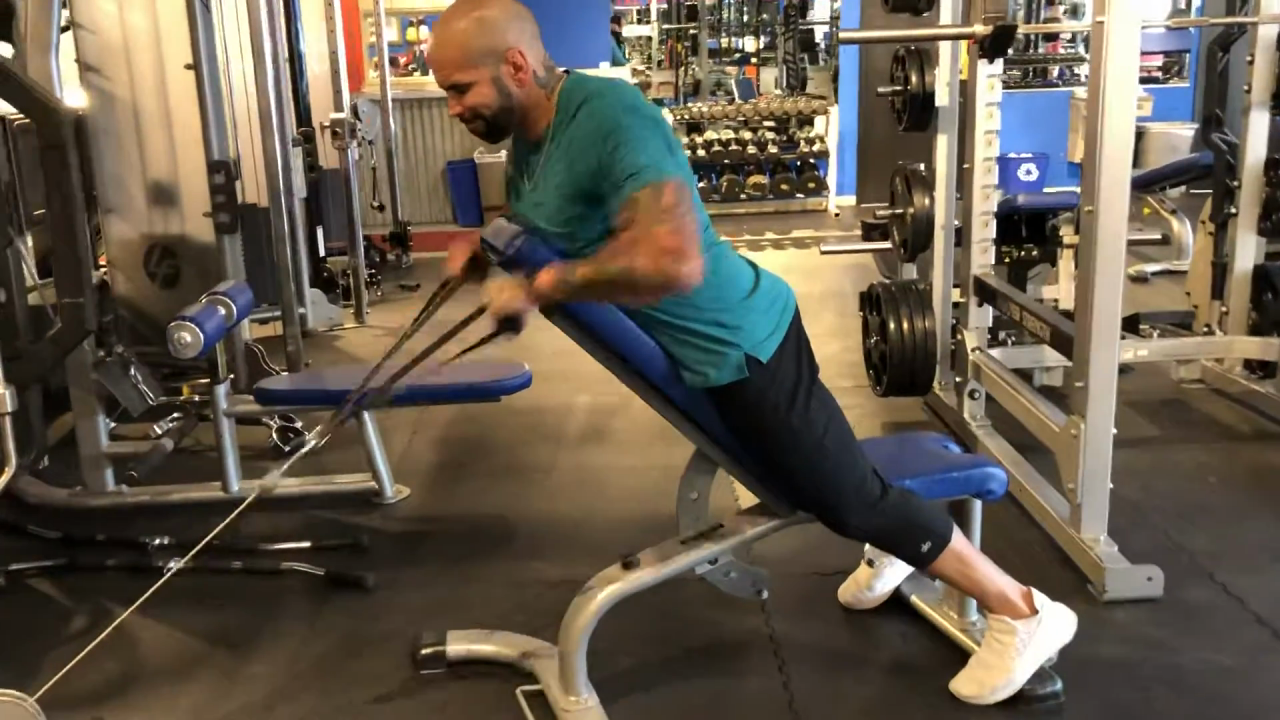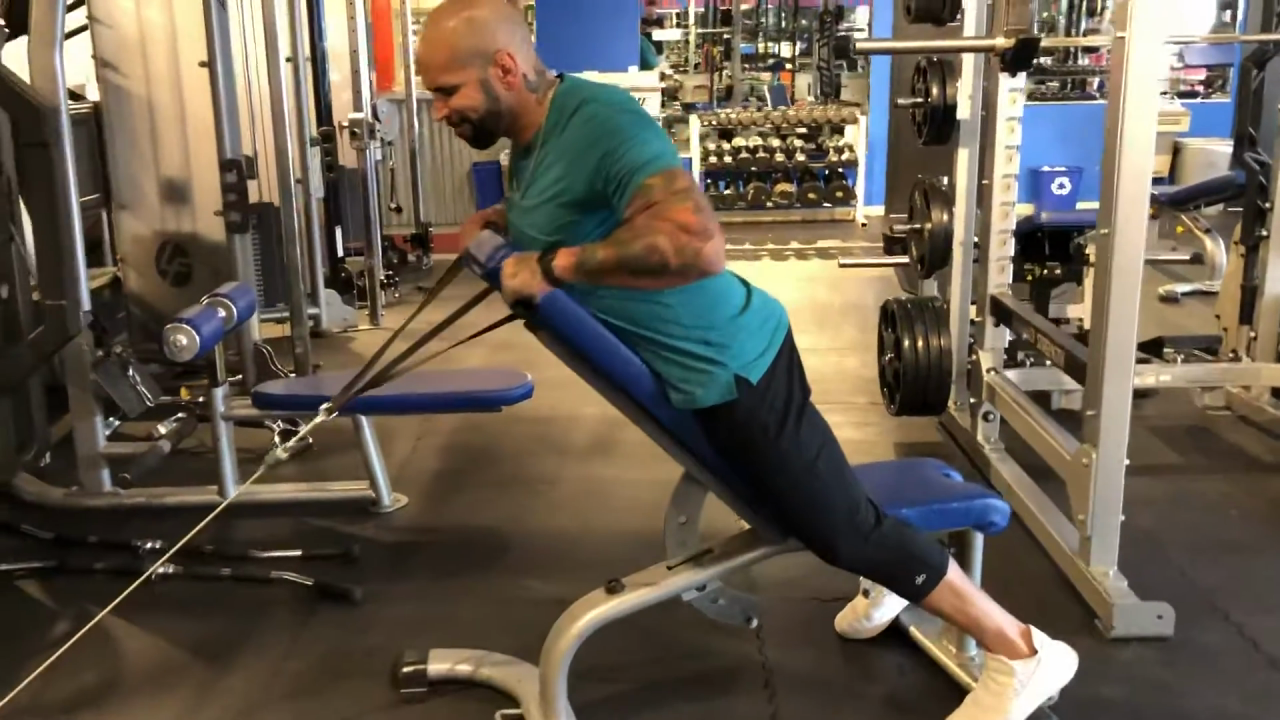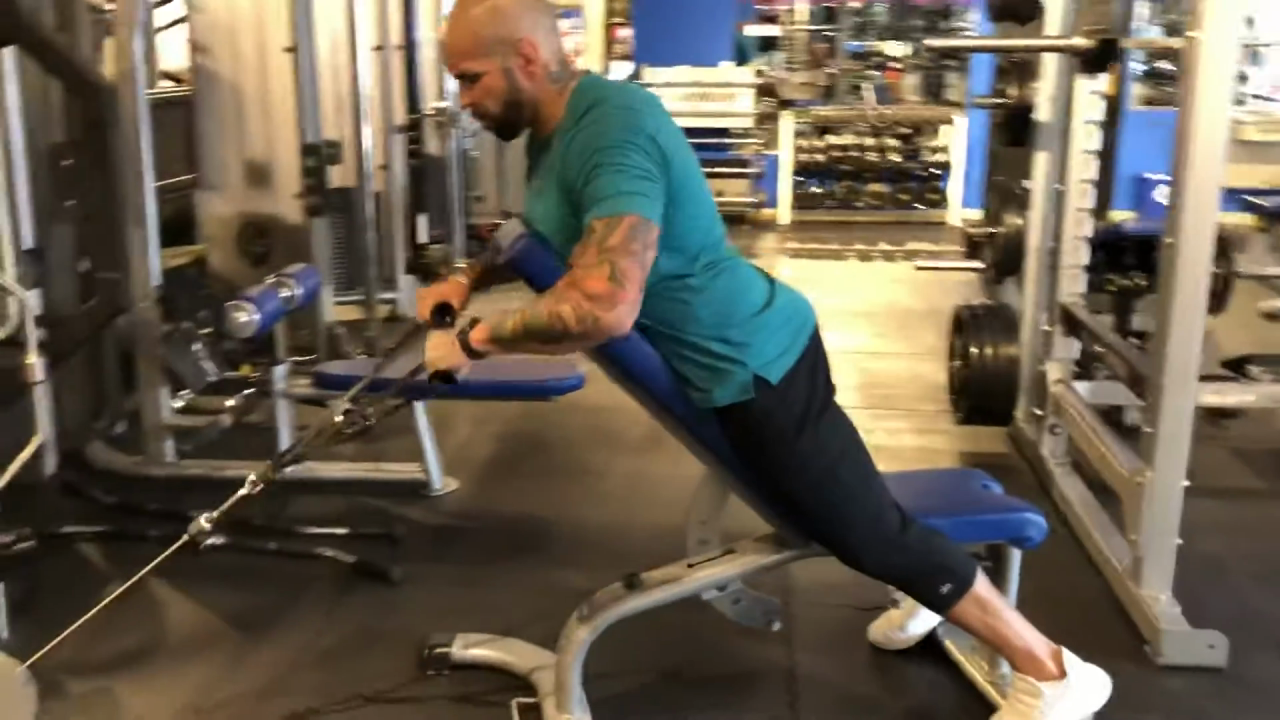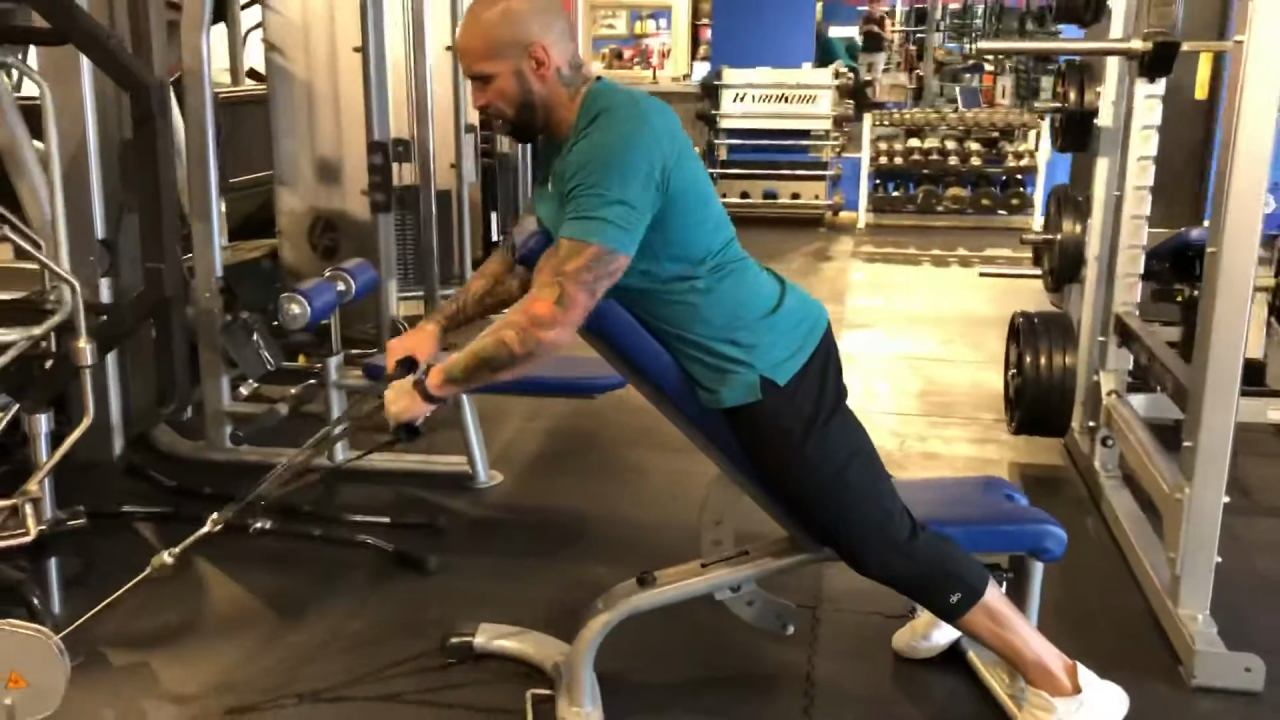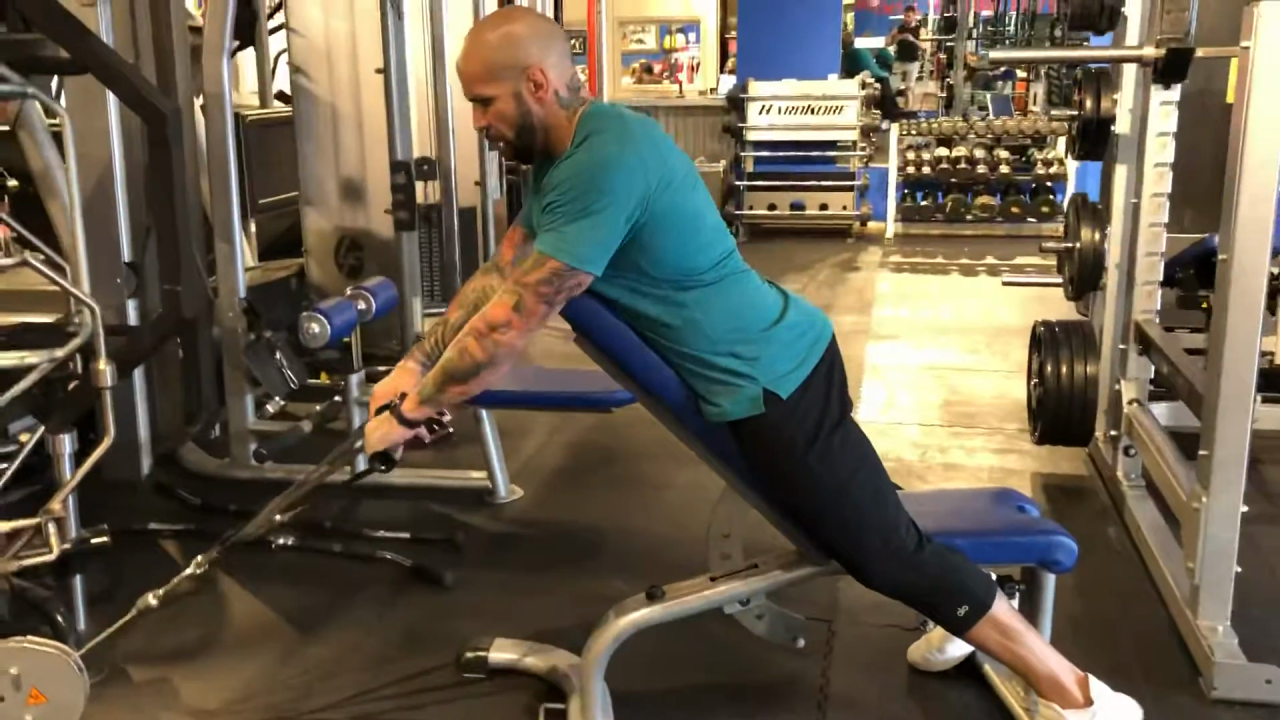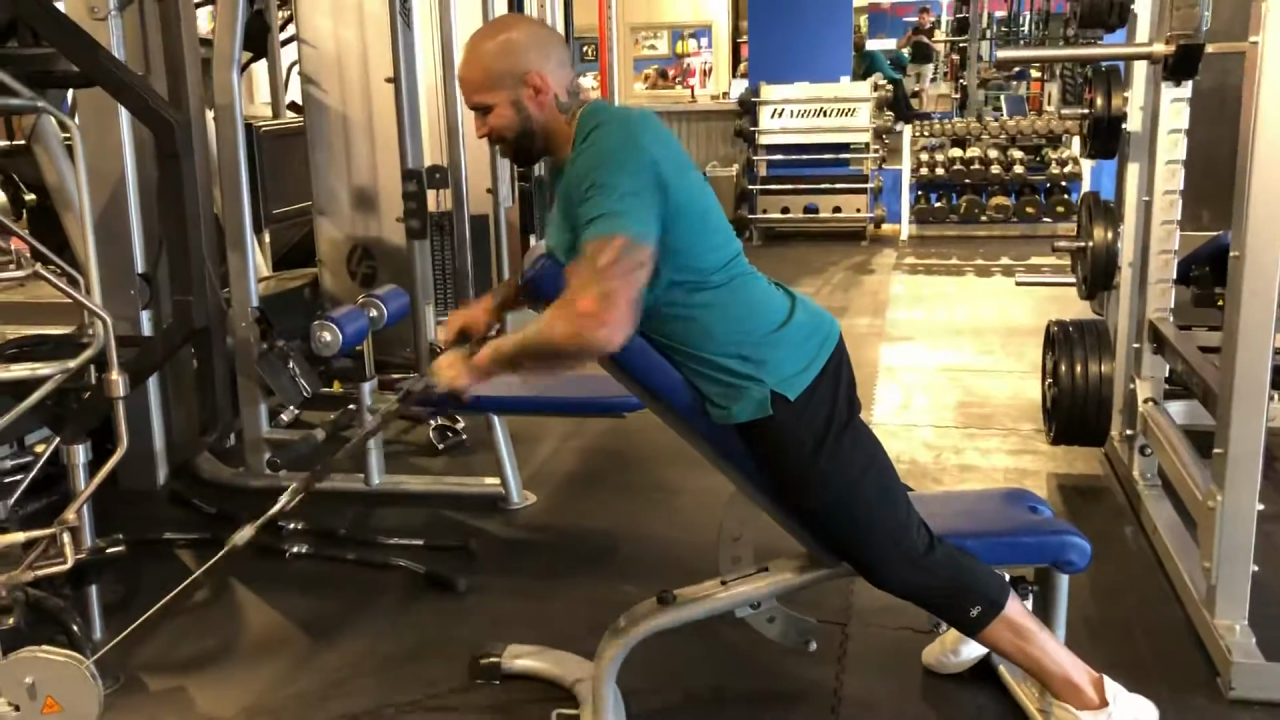
dt=0.4s
person 1, frame 1
left shoulder: (605, 117)
right shoulder: (532, 134)
left elbow: (677, 262)
right elbow: (553, 223)
left wrist: (537, 286)
right wrist: (488, 246)
left hip: (736, 343)
right hip: (701, 343)
left knee: (848, 496)
left ankle: (1025, 613)
right ankle: (890, 549)
person 1, frame 2
left shoulder: (601, 122)
right shoulder: (531, 137)
left elbow: (697, 247)
left wrist: (551, 269)
right wrist: (499, 225)
left hip: (726, 364)
right hip: (698, 360)
left knee: (840, 525)
left ankle: (1024, 650)
right ankle: (887, 579)
person 1, frame 3
left shoulder: (611, 131)
right shoulder: (557, 130)
left elbow: (606, 306)
right elbow: (552, 243)
left wrist: (476, 338)
right wrist: (470, 278)
left hip: (752, 365)
right hip: (738, 351)
left knee: (866, 531)
right ankle: (929, 593)
person 1, frame 4
left shoulder: (615, 142)
right shoulder: (567, 135)
left elbow: (551, 320)
right elbow: (525, 260)
left wrist: (432, 389)
right wrist: (436, 327)
left hip: (764, 367)
right hip: (760, 351)
left knee: (877, 538)
right knee: (858, 513)
right ankle: (953, 600)
person 1, frame 5
left shoulder: (602, 165)
right shoulder: (571, 150)
left elbow: (509, 324)
right elbow: (501, 274)
left wrist: (412, 411)
right wrist: (414, 363)
left hip: (770, 382)
right hip: (769, 362)
left knee: (887, 551)
right knee: (867, 524)
right ankle: (972, 614)
person 1, frame 6
left shoulder: (609, 151)
right shoulder: (582, 150)
left elbow: (599, 325)
right elbow: (586, 279)
left wrist: (481, 363)
right wrist: (493, 305)
left hip: (776, 383)
right hip: (778, 364)
left knee: (899, 555)
right knee: (885, 536)
right ankle: (989, 615)
